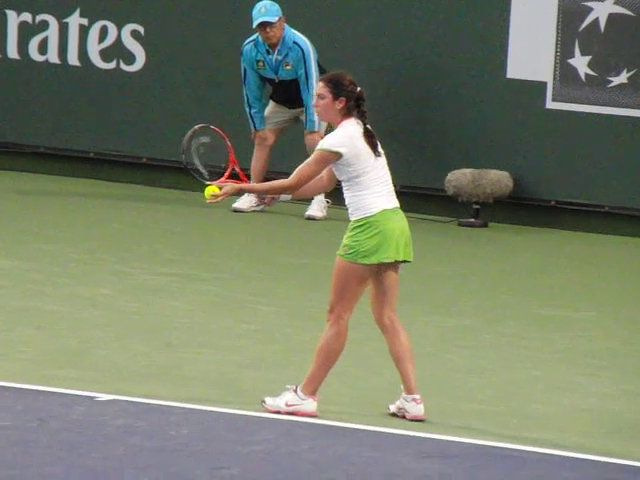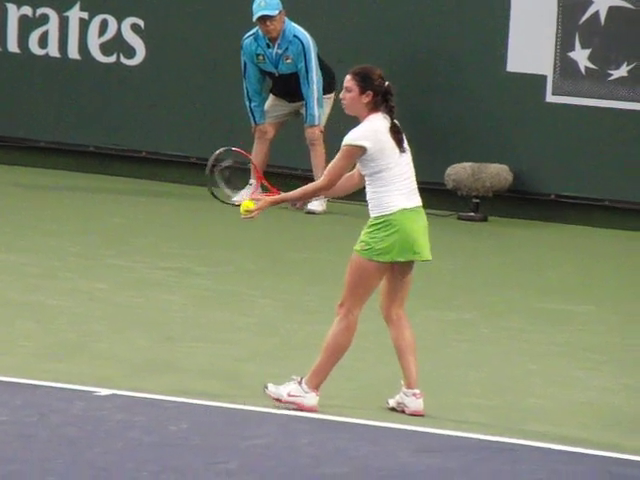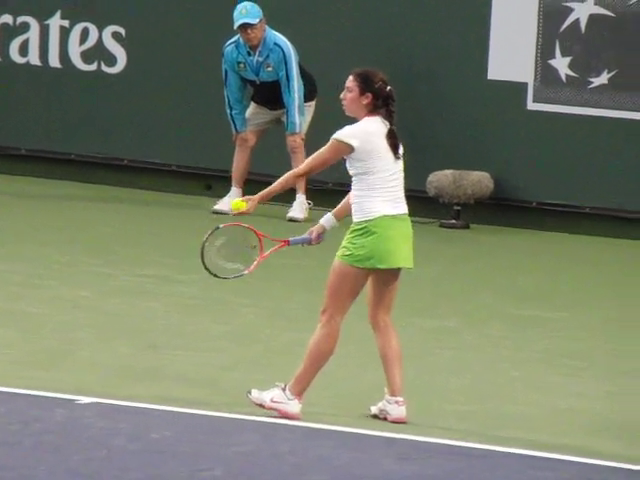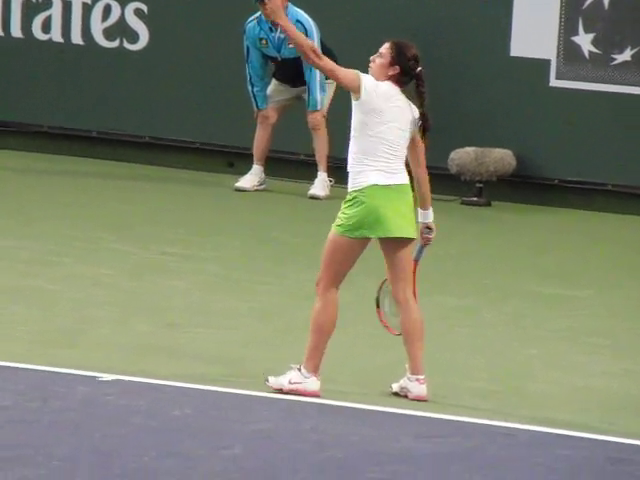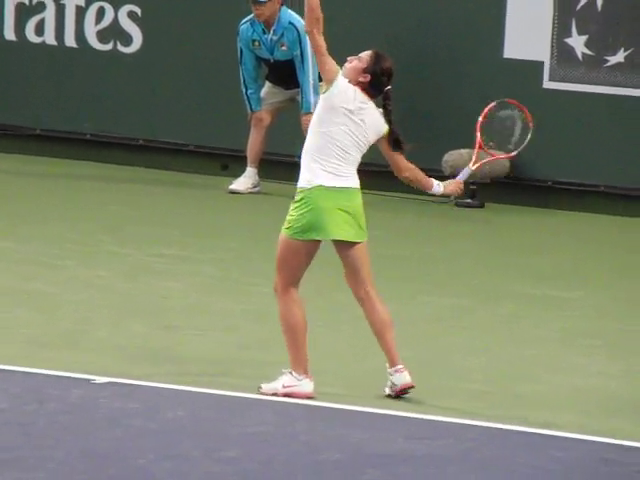
dt=1s
person 1, frame 1
left shoulder: (338, 139)
right shoulder: (361, 131)
left elbow: (292, 183)
right elbow: (324, 182)
left wrist: (240, 187)
right wrist: (280, 193)
left hip: (369, 228)
right hip: (392, 223)
left knee: (338, 315)
right knee: (386, 316)
left ankle: (305, 395)
right ankle: (412, 399)
person 1, frame 2
left shoulder: (362, 134)
right shoulder: (388, 126)
left elbow: (324, 183)
right elbow: (356, 178)
left wrist: (274, 200)
right wrist: (308, 196)
left hip: (389, 225)
right hip: (412, 222)
left knee: (347, 310)
right knee: (394, 311)
left ankle: (308, 389)
right ankle: (412, 393)
person 1, frame 3
left shoulder: (356, 133)
right shoulder: (386, 133)
left elbow: (302, 171)
left wrist: (258, 197)
right wrist: (327, 221)
left hip: (372, 231)
right hip: (398, 229)
left knee: (330, 316)
right knee: (380, 318)
left ankle: (291, 396)
right ankle: (395, 401)
person 1, frame 4
left shoulder: (369, 89)
right shoulder: (412, 111)
left elbow: (316, 57)
right elbow: (419, 169)
right wrist: (426, 215)
left hip: (368, 198)
right hip: (399, 199)
left knee: (327, 286)
right knee: (404, 293)
left ankle: (309, 374)
right ankle: (416, 379)
person 1, frame 5
left shoulder: (339, 90)
right shoulder: (378, 121)
right elbow: (402, 168)
right wrist: (440, 187)
left hip: (315, 198)
right hip: (349, 201)
left knee: (285, 286)
right knee: (365, 291)
left ankle: (299, 377)
right ankle: (398, 371)
person 2, frame 1
left shoulder: (300, 46)
right shoulder: (250, 49)
left elbow: (311, 88)
right elbow: (252, 90)
left wrist: (313, 127)
right wrist: (257, 125)
left hip: (312, 99)
right hip: (280, 101)
left knee: (312, 142)
right knee: (262, 139)
left ankle: (319, 201)
right ankle: (254, 195)
person 2, frame 2
left shoulder: (300, 40)
right shoulder: (250, 43)
left elbow: (312, 82)
right elbow: (252, 84)
left wrist: (313, 121)
right wrist: (257, 118)
left hip: (316, 91)
right hip: (281, 93)
left knee: (313, 137)
right knee: (262, 133)
left ankle: (319, 194)
right ankle: (253, 188)
person 2, frame 3
left shoulder: (281, 47)
right shoulder: (231, 51)
left elbow: (292, 90)
right elbow: (233, 91)
left wrist: (294, 129)
right wrist: (239, 126)
left hip: (297, 97)
right hip: (262, 100)
left knee: (294, 144)
right knee: (243, 140)
left ankle: (301, 201)
right ankle: (235, 196)
person 2, frame 4
left shoulder: (303, 24)
right shoulder: (253, 27)
left elbow: (314, 67)
right elbow: (255, 69)
left wrist: (315, 107)
right wrist: (260, 104)
left hip: (317, 76)
right hip: (284, 78)
left knee: (316, 121)
right knee: (265, 118)
left ankle: (322, 178)
right ankle: (257, 173)
person 2, frame 5
left shoulder: (295, 27)
right shoulder: (246, 29)
left elbow: (307, 69)
right elbow: (248, 70)
left wrist: (308, 109)
right wrist: (254, 106)
left hip: (310, 80)
right hip: (276, 81)
left knee: (309, 123)
right knee: (258, 120)
right ankle: (251, 175)
